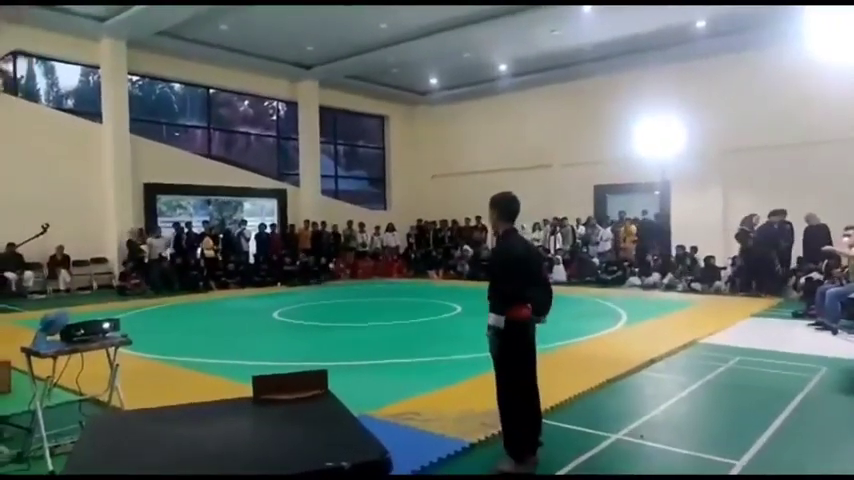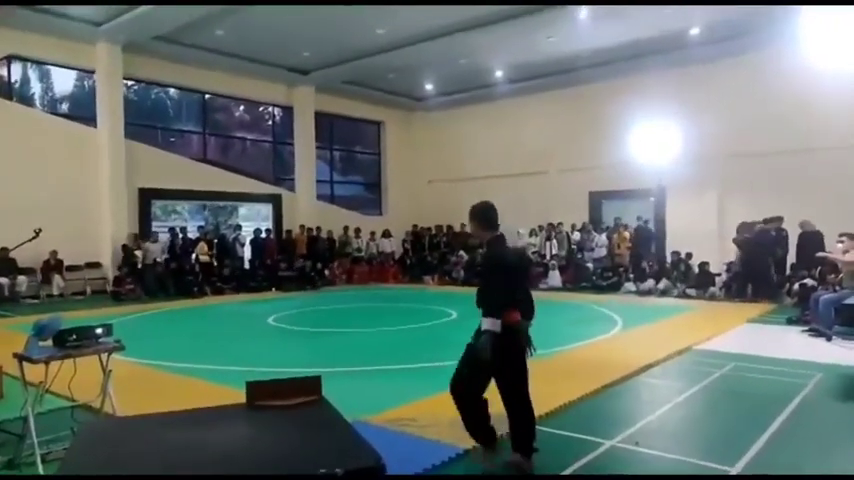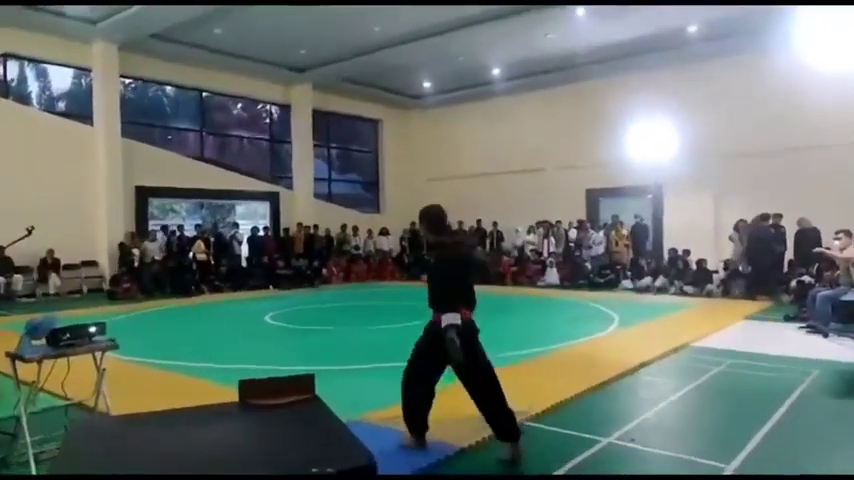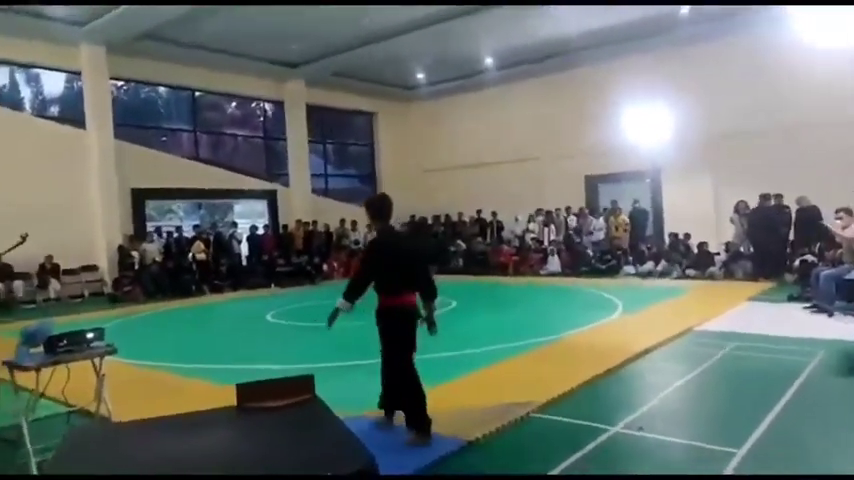
dt=0.4s
person 1, frame 1
left shoulder: (502, 250)
right shoulder: (527, 247)
left elbow: (501, 295)
right elbow: (543, 288)
left wrist: (493, 329)
right wrist: (536, 317)
left hip: (509, 327)
right hip: (525, 324)
left knee: (510, 392)
right knee: (526, 388)
left ankle: (520, 457)
right ankle: (529, 449)
person 1, frame 2
left shoulder: (492, 255)
right shoulder: (512, 253)
left elbow: (494, 299)
right elbow: (522, 293)
left wrist: (485, 336)
right wrist: (524, 327)
left hip: (495, 329)
right hip: (515, 329)
left knee: (464, 385)
right knee: (515, 392)
left ankle: (488, 443)
right ankle: (524, 454)
person 1, frame 3
left shoulder: (442, 256)
right shoulder: (460, 251)
left elbow: (445, 296)
left wrist: (450, 330)
left hip: (446, 327)
right hip: (465, 325)
left knee: (415, 379)
right knee: (483, 382)
left ankle: (418, 435)
right ankle: (511, 440)
person 1, frame 4
left shoulder: (377, 246)
right shoulder: (408, 242)
left elbow: (361, 279)
right elbow: (425, 278)
left wrist: (340, 307)
right wrist: (429, 311)
left hip: (391, 311)
right hip: (409, 308)
left knee: (402, 367)
right knee: (394, 362)
left ankle: (422, 428)
right ankle: (388, 411)
